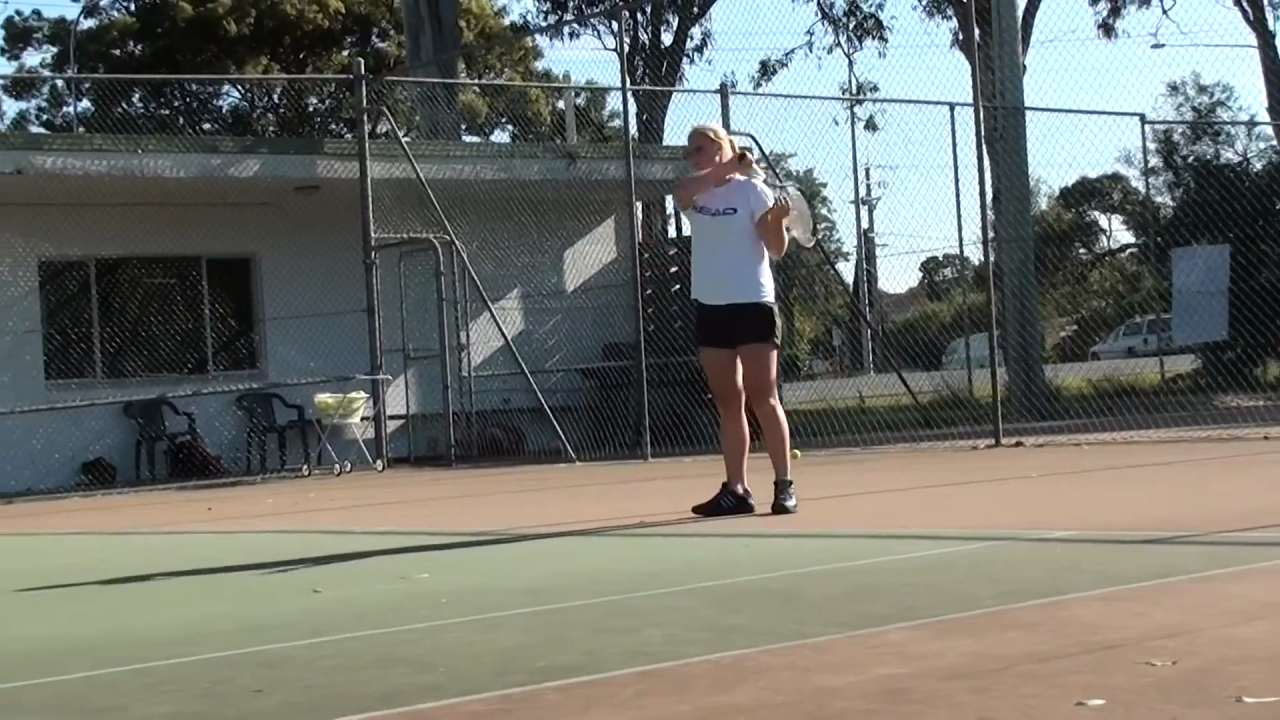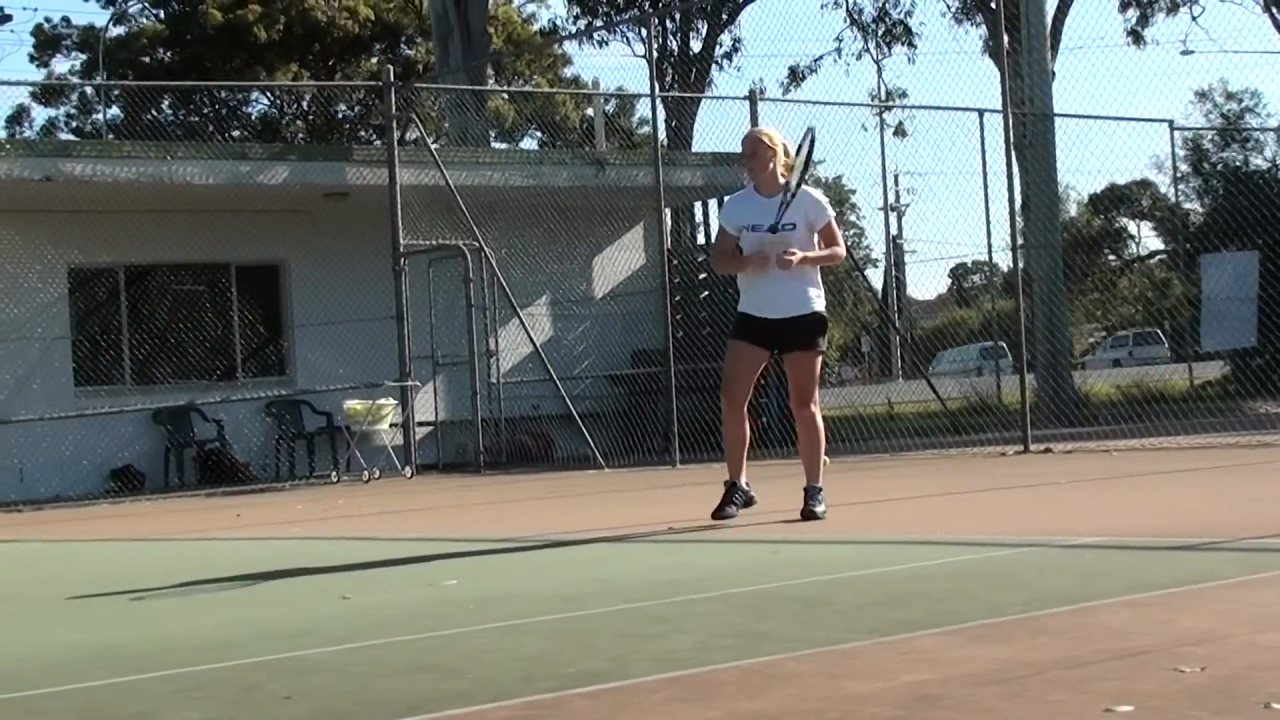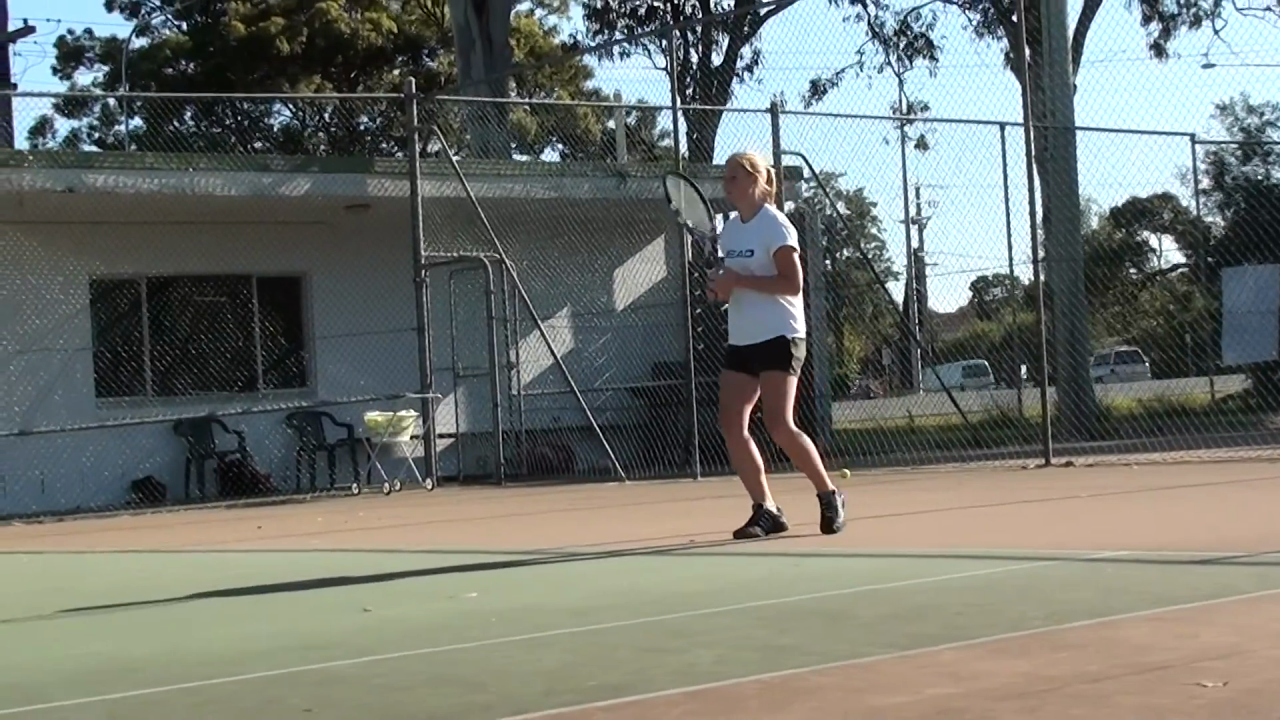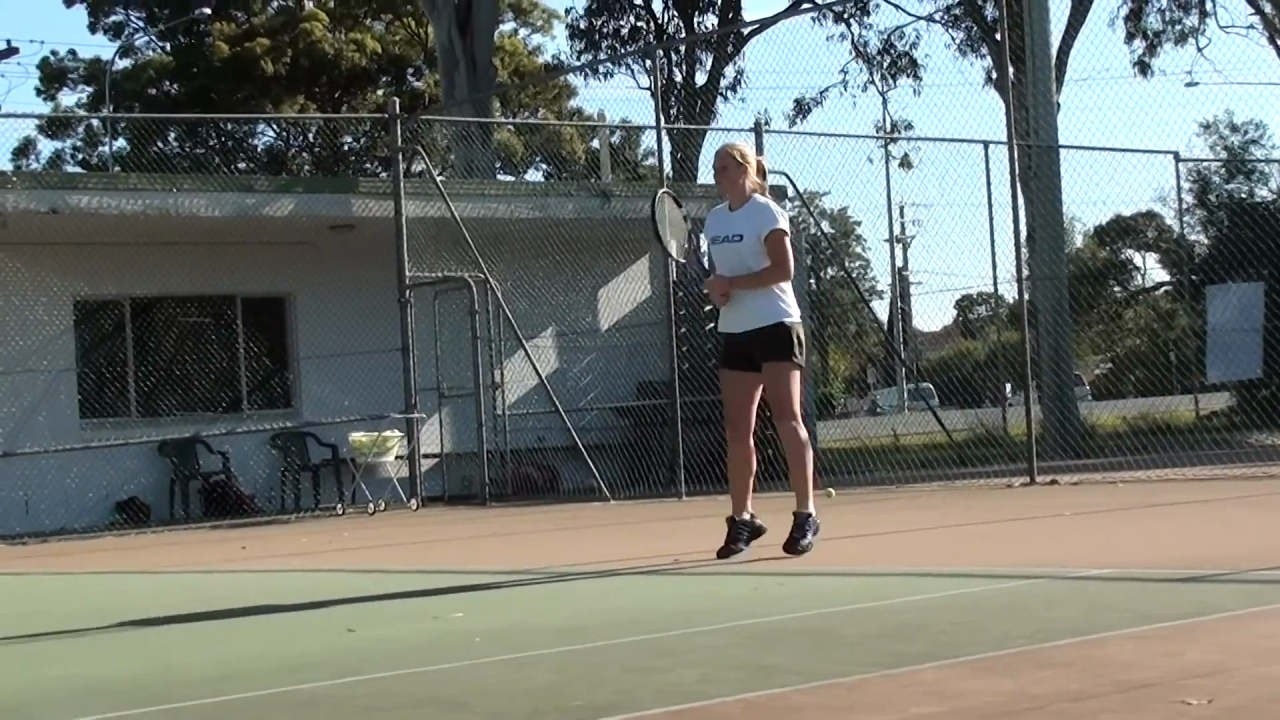
dt=0.5s
person 1, frame 1
left shoulder: (754, 189)
right shoulder: (690, 193)
left elbow: (777, 250)
right elbow: (685, 188)
left wrist: (778, 223)
right wrist: (730, 167)
left hip: (753, 303)
right hip: (710, 307)
left knee: (763, 398)
right knee: (728, 402)
left ankle: (784, 485)
right ankle: (736, 490)
person 1, frame 2
left shoulder: (809, 199)
right shoulder: (735, 206)
left elbow: (839, 251)
right elbow: (719, 262)
left wrist: (803, 257)
right wrist: (749, 261)
left hip: (802, 313)
right hip: (753, 314)
left knee: (804, 405)
right knee: (731, 398)
left ankle: (814, 492)
right ankle: (737, 486)
person 1, frame 3
left shoulder: (776, 226)
right shoulder: (730, 228)
left elbow: (793, 284)
left wrist: (739, 281)
right wrist: (719, 287)
left hip: (779, 336)
right hip: (741, 340)
left knee: (780, 425)
right knee: (731, 426)
left ankle: (828, 493)
right ankle: (766, 510)
person 1, frame 4
left shoulder: (767, 212)
right shoulder: (713, 219)
left elbow: (784, 269)
left wrist: (732, 282)
right wrist: (716, 289)
left hip: (775, 326)
right hip: (734, 332)
left knee: (786, 418)
right knee: (736, 429)
left ankle: (805, 517)
right ankle: (742, 519)
